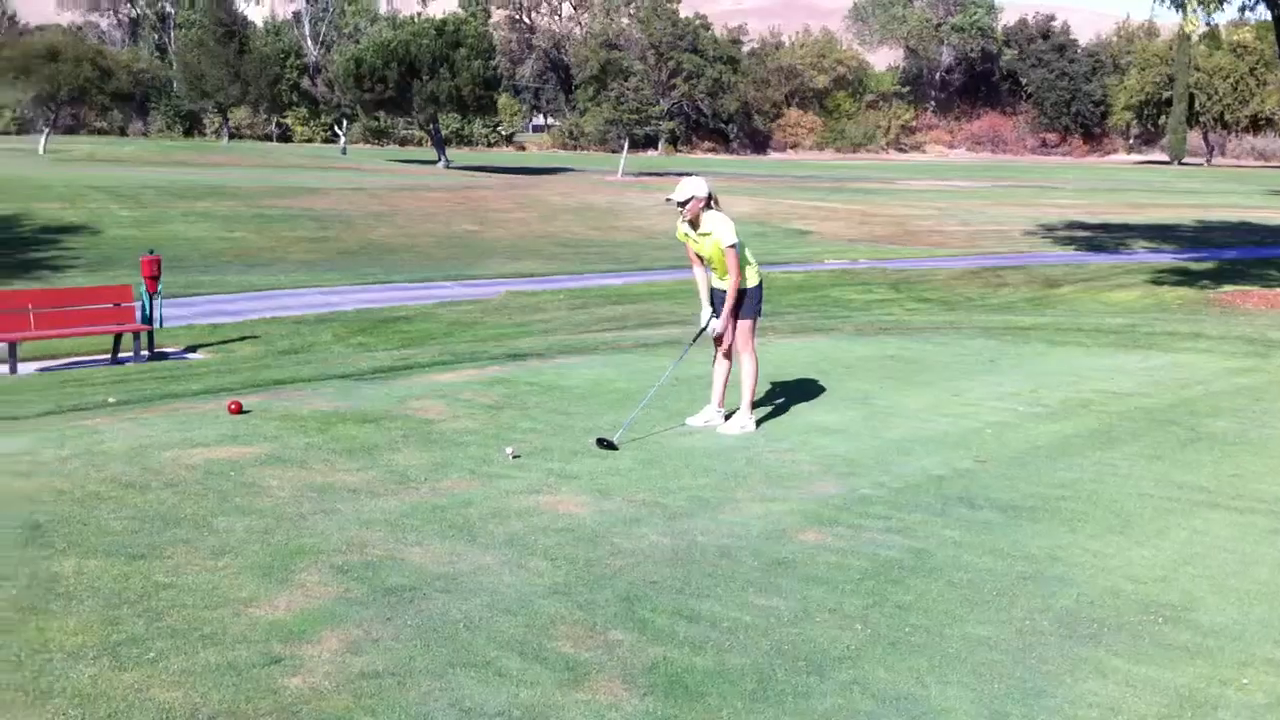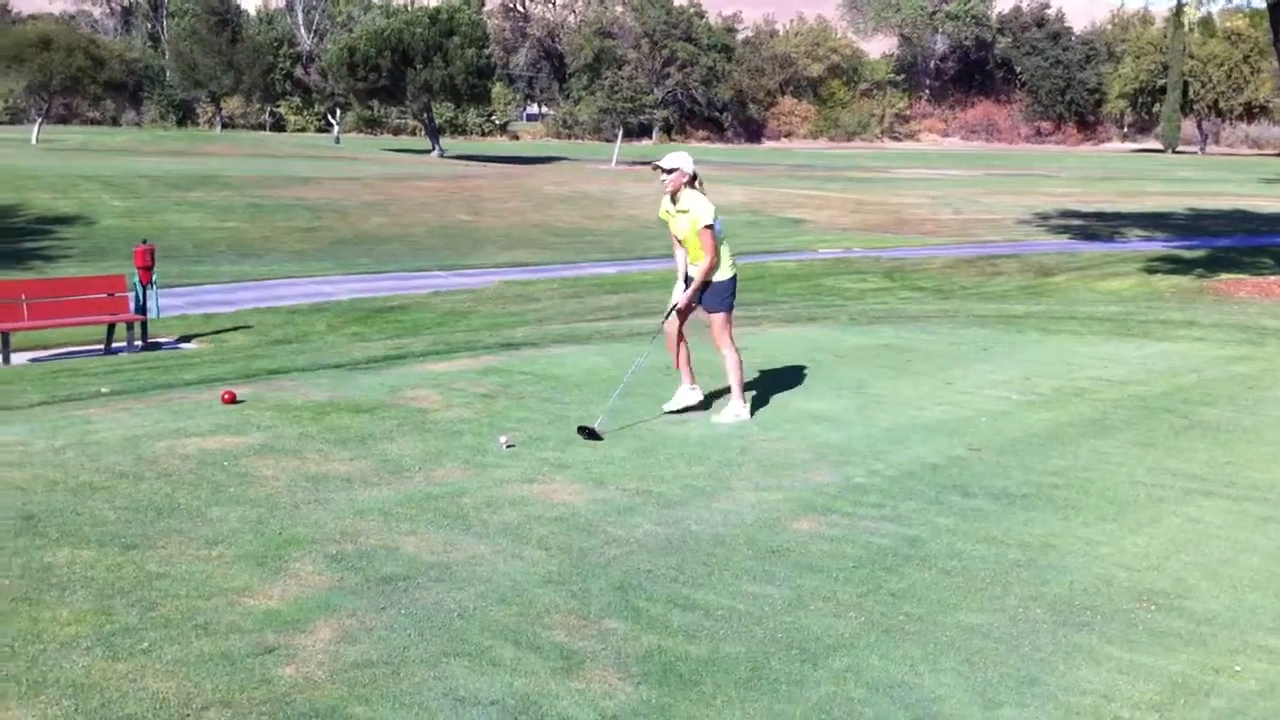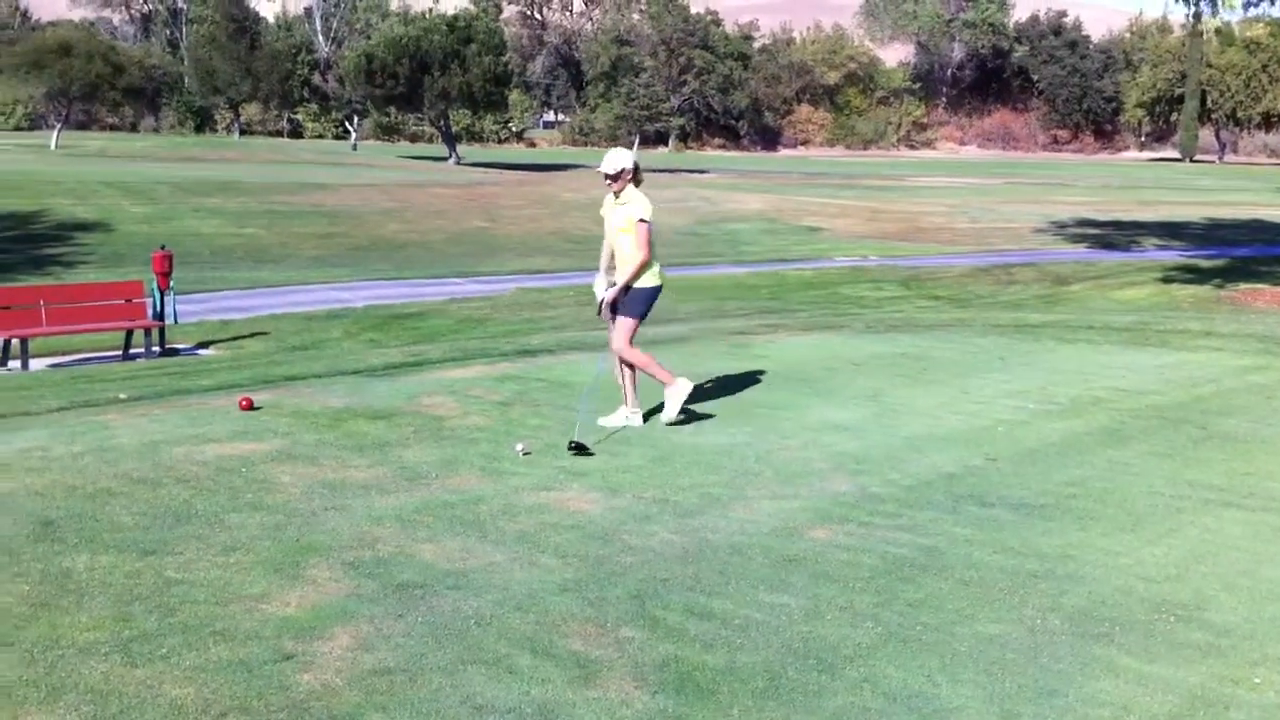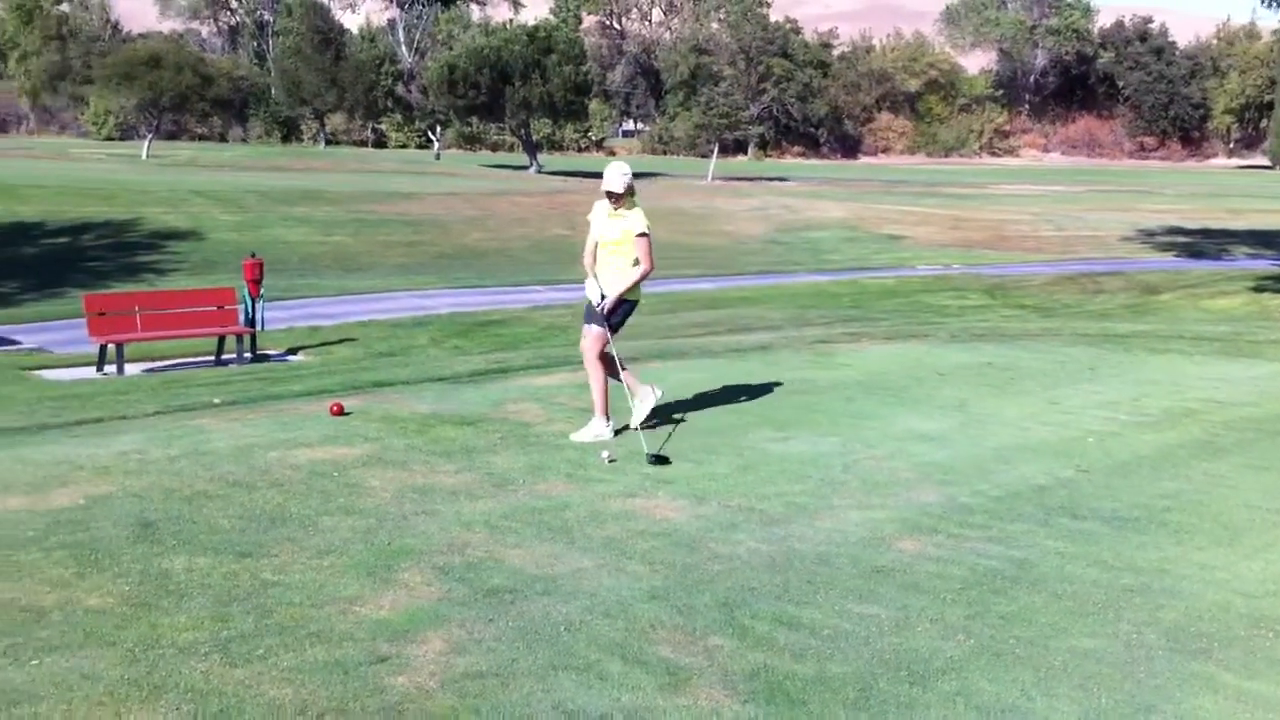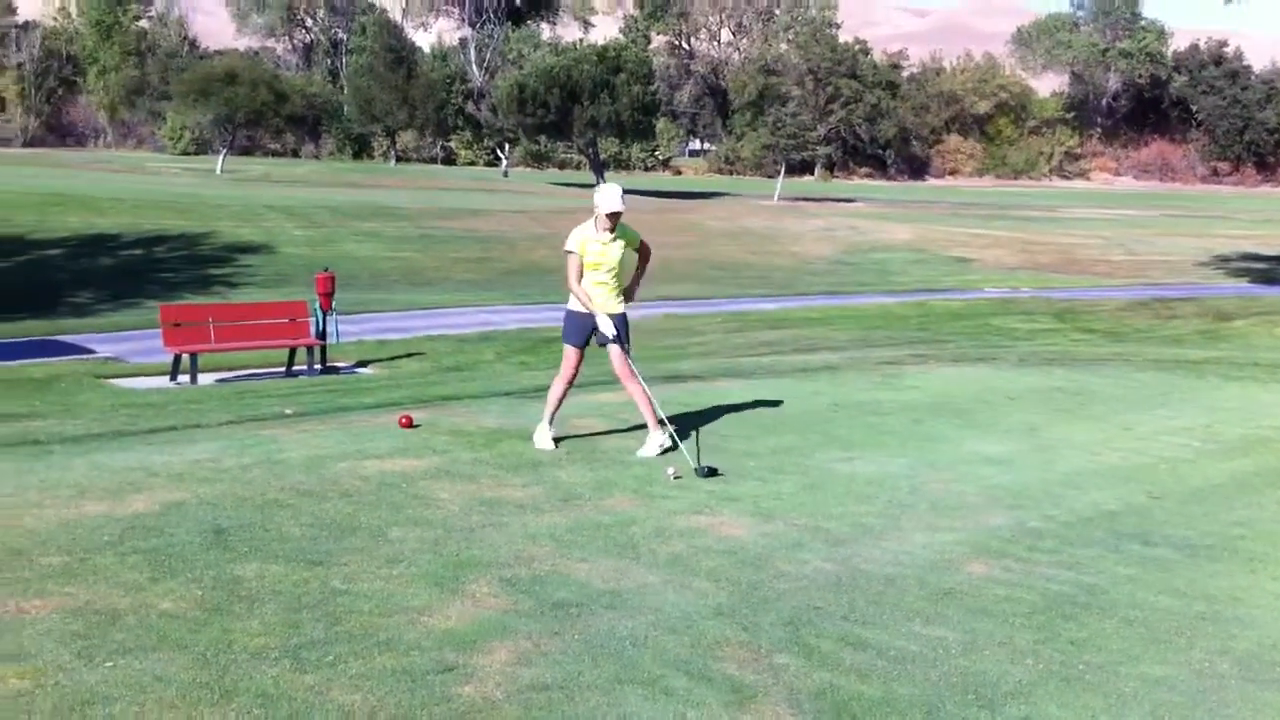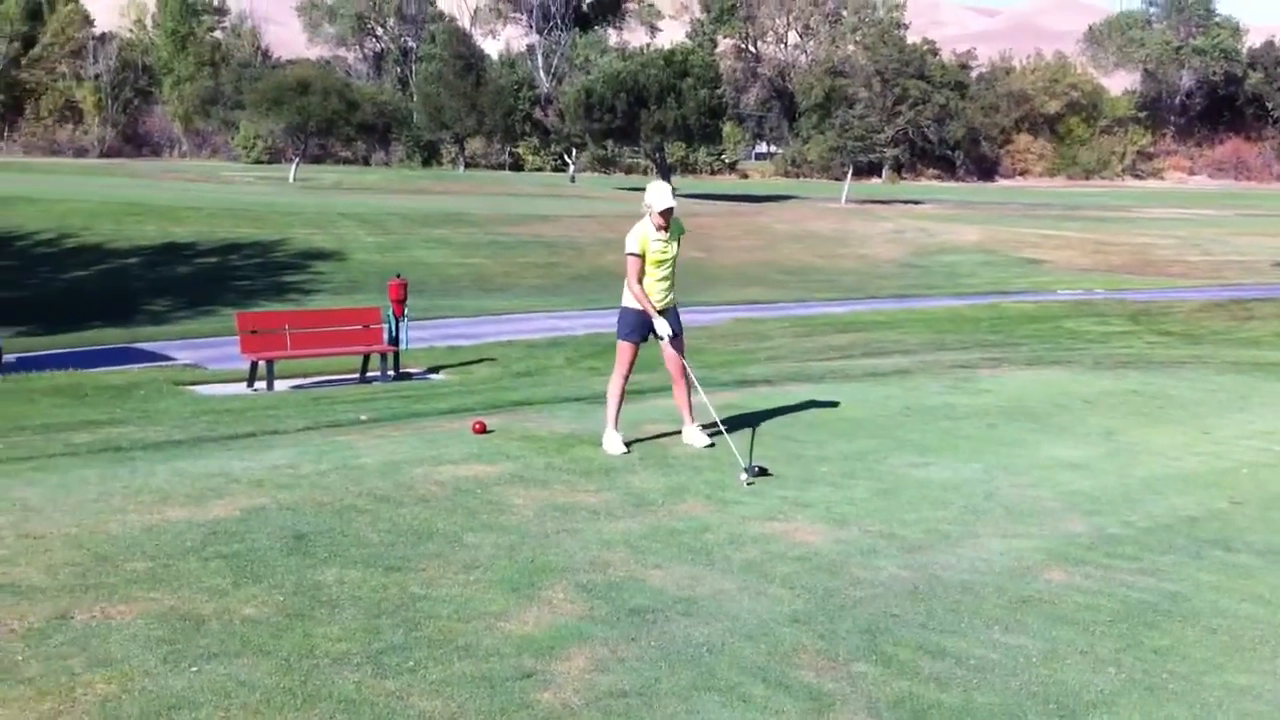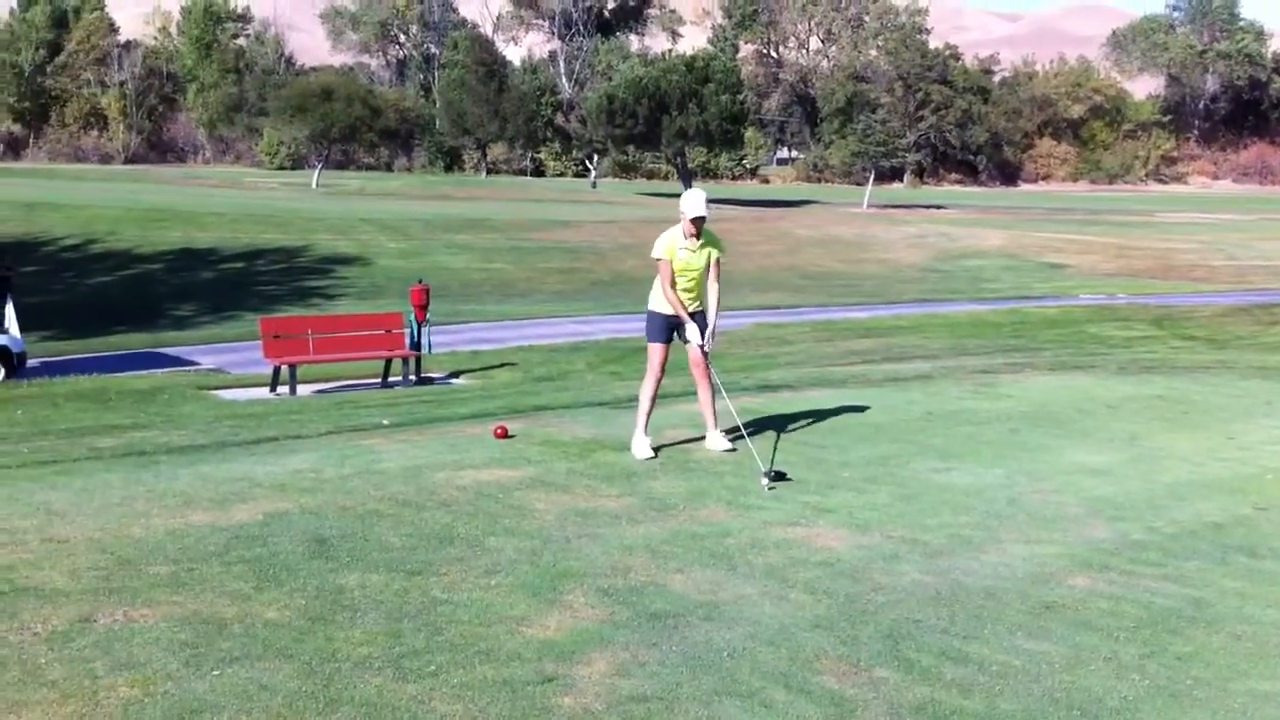
dt=0.5s
person 1, frame 1
left shoulder: (721, 227)
right shoulder: (684, 227)
left elbow: (736, 276)
right elbow: (698, 266)
left wrist: (724, 317)
right wrist: (706, 306)
left hip: (745, 285)
right hip: (720, 286)
left knee: (743, 348)
right knee: (722, 347)
left ankle: (745, 415)
right ankle: (715, 409)
person 1, frame 2
left shoulder: (700, 208)
right shoulder: (667, 204)
left elbow: (711, 258)
left wrist: (690, 292)
right wrist: (680, 282)
left hip: (719, 276)
right hip: (694, 273)
left knee: (722, 340)
right knee: (672, 327)
left ankle: (739, 404)
right ankle: (689, 388)
person 1, frame 3
left shoulder: (638, 204)
right shoulder: (610, 202)
left elbow: (644, 255)
left wrist: (618, 288)
right wrist: (602, 276)
left hip: (642, 284)
right hip: (625, 283)
left knee: (620, 345)
right knee: (620, 344)
left ankle: (674, 384)
right ankle: (631, 409)
person 1, frame 4
left shoulder: (635, 219)
right shoulder: (599, 209)
left elbow: (646, 266)
right elbow: (590, 251)
left wrist: (615, 295)
right wrist: (591, 281)
left hip: (622, 296)
right hip: (602, 292)
left knee: (591, 353)
right knee: (597, 353)
left ankle: (601, 423)
right ankle: (642, 393)
person 1, frame 5
left shoulder: (627, 234)
right shoulder: (579, 236)
left elbow: (646, 251)
right elbow: (573, 283)
left wrist: (634, 284)
right wrist: (597, 315)
left hip: (614, 311)
right hip: (581, 311)
left knee: (625, 373)
right knee: (568, 373)
left ankle: (657, 433)
right ankle: (544, 427)
person 1, frame 6
left shoulder: (676, 226)
right shoulder: (638, 235)
right elbow: (633, 283)
right wrist: (655, 317)
left hip: (667, 306)
right hip: (637, 308)
left knee: (678, 368)
right knee: (623, 370)
left ankle: (689, 427)
right ankle: (611, 432)
person 1, frame 7
left shoulder: (713, 243)
right shoulder: (667, 241)
left elbow: (713, 284)
right elbow: (667, 288)
left wrist: (712, 324)
right wrist: (687, 323)
left hip: (695, 312)
right hip: (662, 311)
left knee: (702, 371)
right knee: (655, 372)
left ankle: (712, 432)
right ankle: (640, 435)
